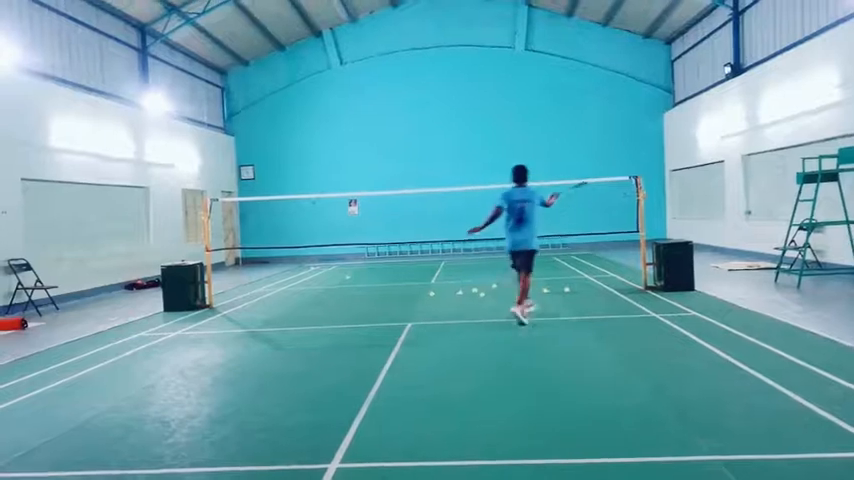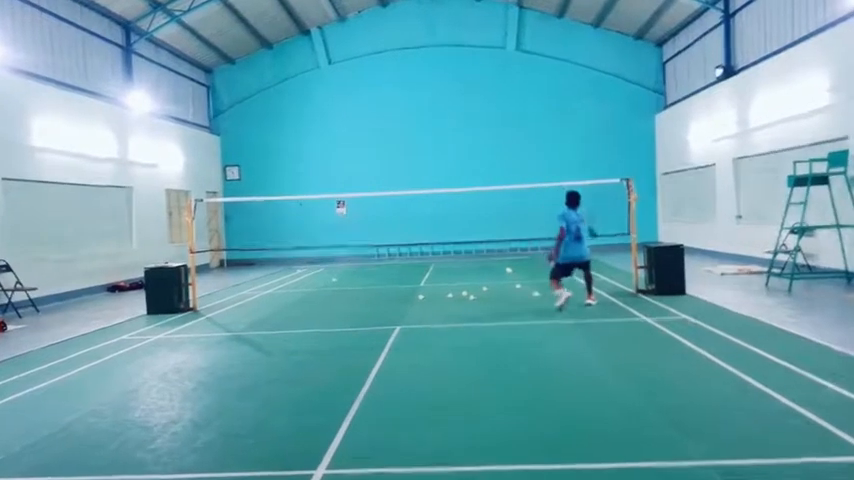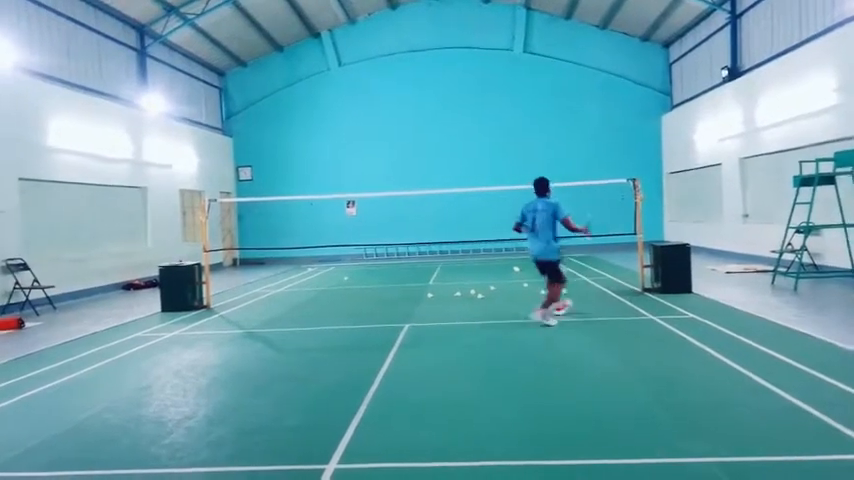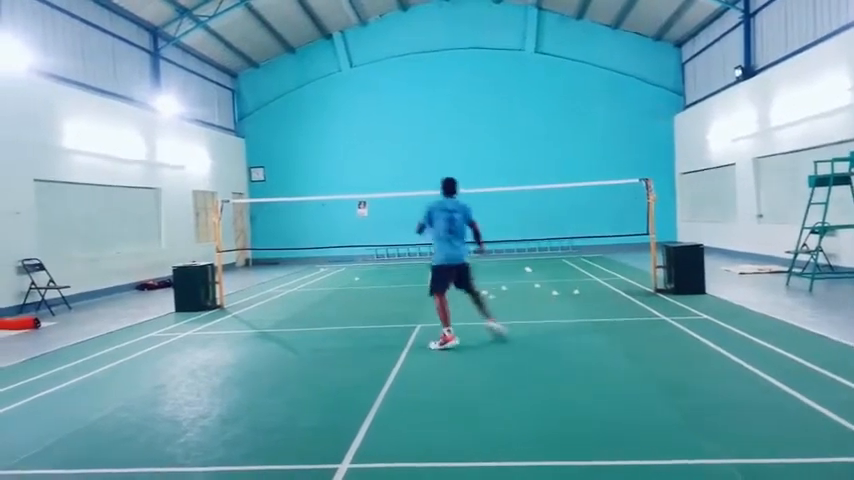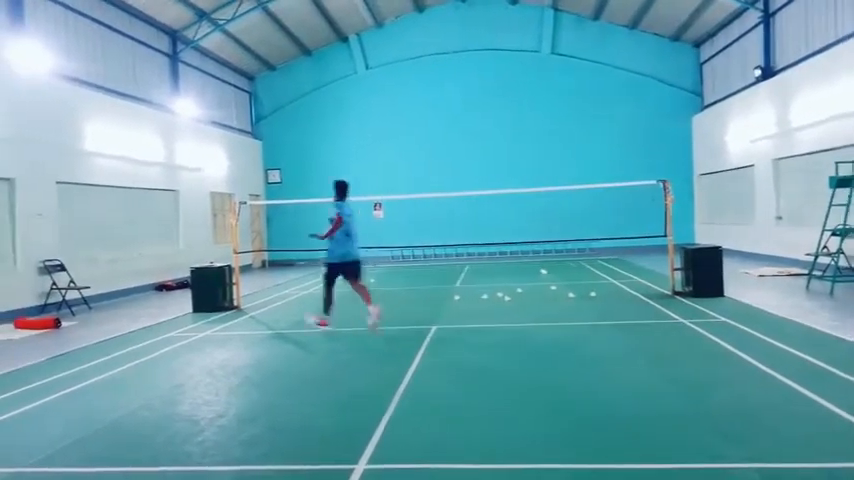
dt=0.7s
person 1, frame 1
left shoulder: (507, 195)
right shoulder: (534, 194)
left elbow: (497, 213)
right elbow: (548, 204)
left wrist: (481, 227)
right wrist: (553, 199)
left hip: (513, 242)
right hip: (529, 242)
left knee: (521, 272)
right knee: (525, 274)
left ankle: (525, 302)
right ankle: (520, 306)
person 1, frame 2
left shoulder: (563, 216)
right shoulder: (582, 216)
left elbow: (562, 234)
right elbow: (591, 232)
left wrist: (555, 251)
right wrist: (592, 233)
left hip: (566, 256)
right hip: (583, 255)
left knee: (554, 279)
right knee: (586, 271)
left ankle: (562, 293)
right ankle: (590, 297)
person 1, frame 3
left shoulder: (526, 207)
right shoulder: (554, 205)
left elbow: (516, 227)
right elbow: (569, 226)
right wrist: (582, 230)
left hip: (535, 252)
right hip: (549, 252)
left knee: (552, 278)
right knee: (558, 282)
left ankle: (558, 305)
right ankle: (541, 311)
person 1, frame 4
left shoulder: (432, 207)
right shoulder: (464, 208)
left elbow: (419, 230)
right elbow: (476, 229)
left wrist: (423, 225)
right wrist: (480, 245)
left hip: (441, 259)
right hip: (460, 258)
left knee: (438, 295)
right knee: (472, 292)
left ankle: (448, 335)
right ankle: (490, 321)
person 1, frame 5
left shoulder: (337, 206)
right shoulder: (347, 208)
left elbow: (339, 221)
left wrist: (324, 236)
left hip: (336, 255)
right hip: (352, 254)
left knee: (328, 285)
right knee: (356, 283)
left ankle: (324, 319)
right ankle: (371, 308)
